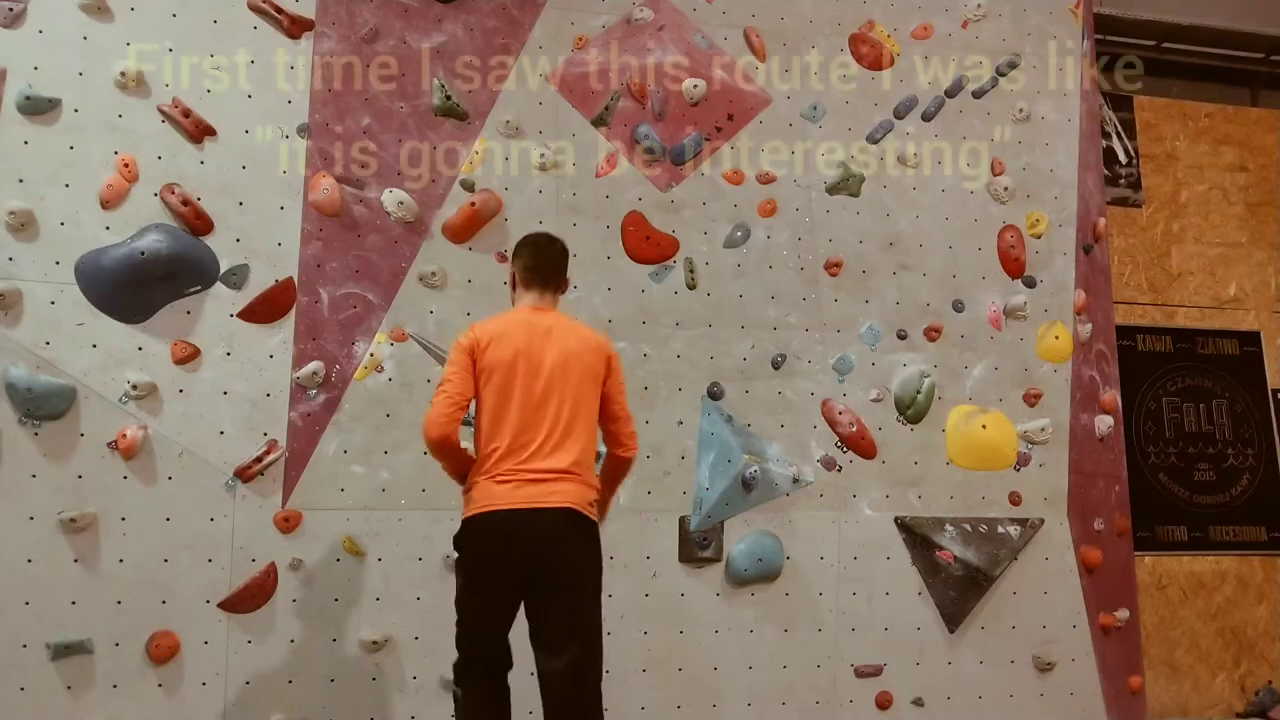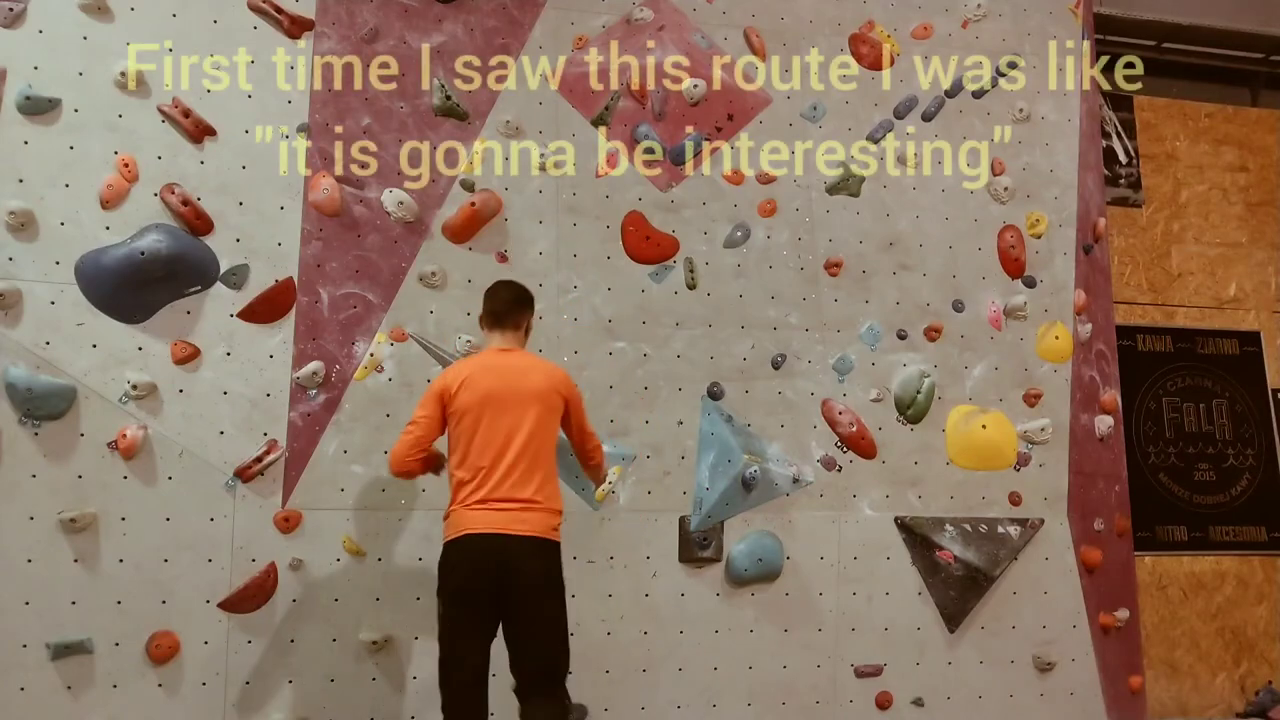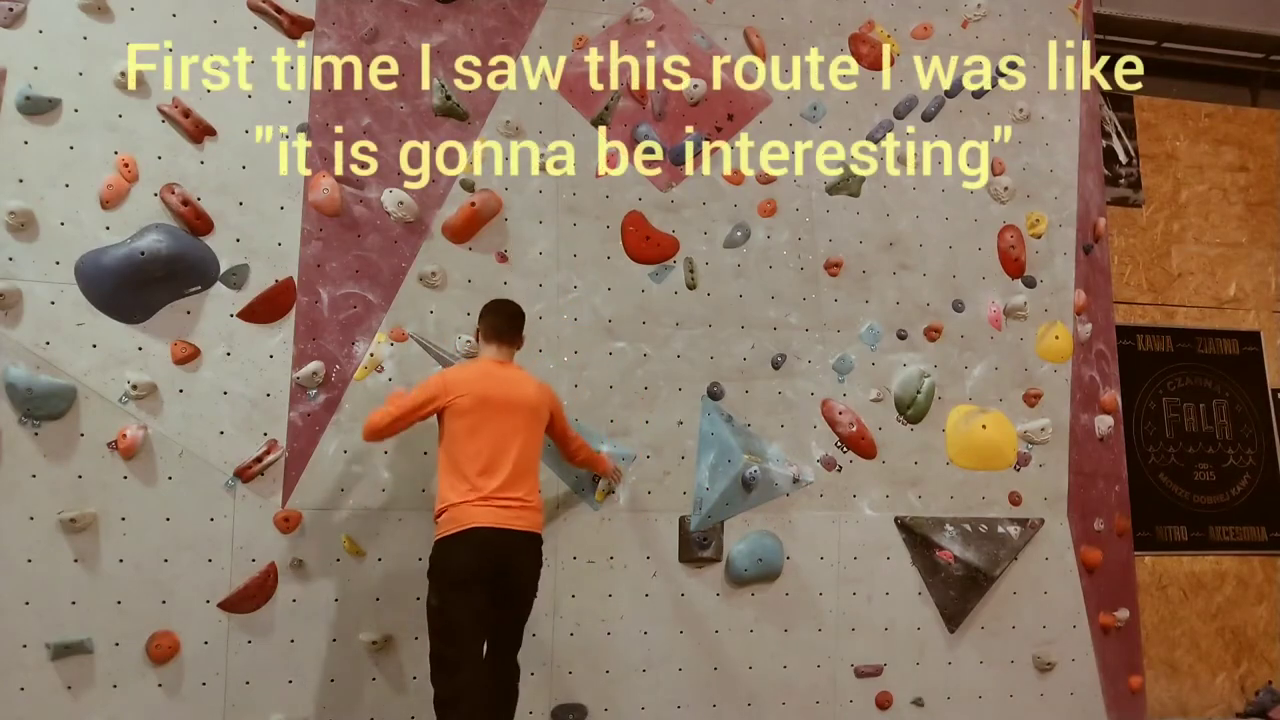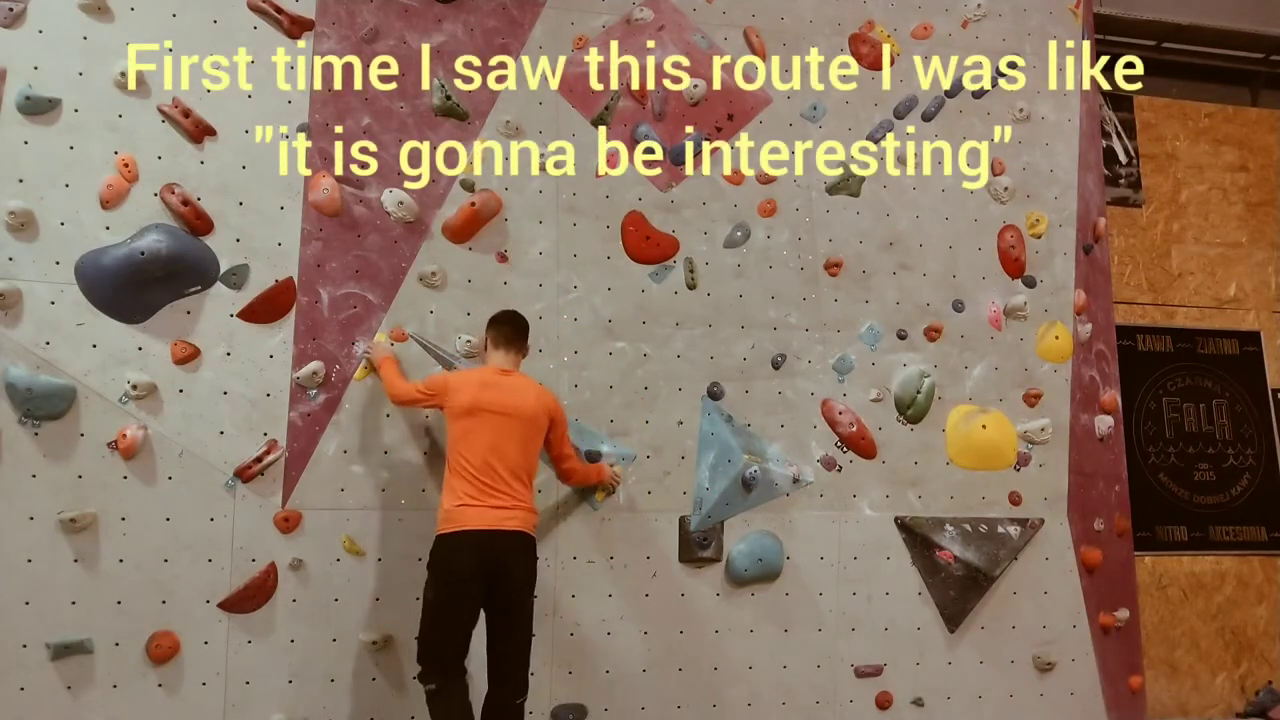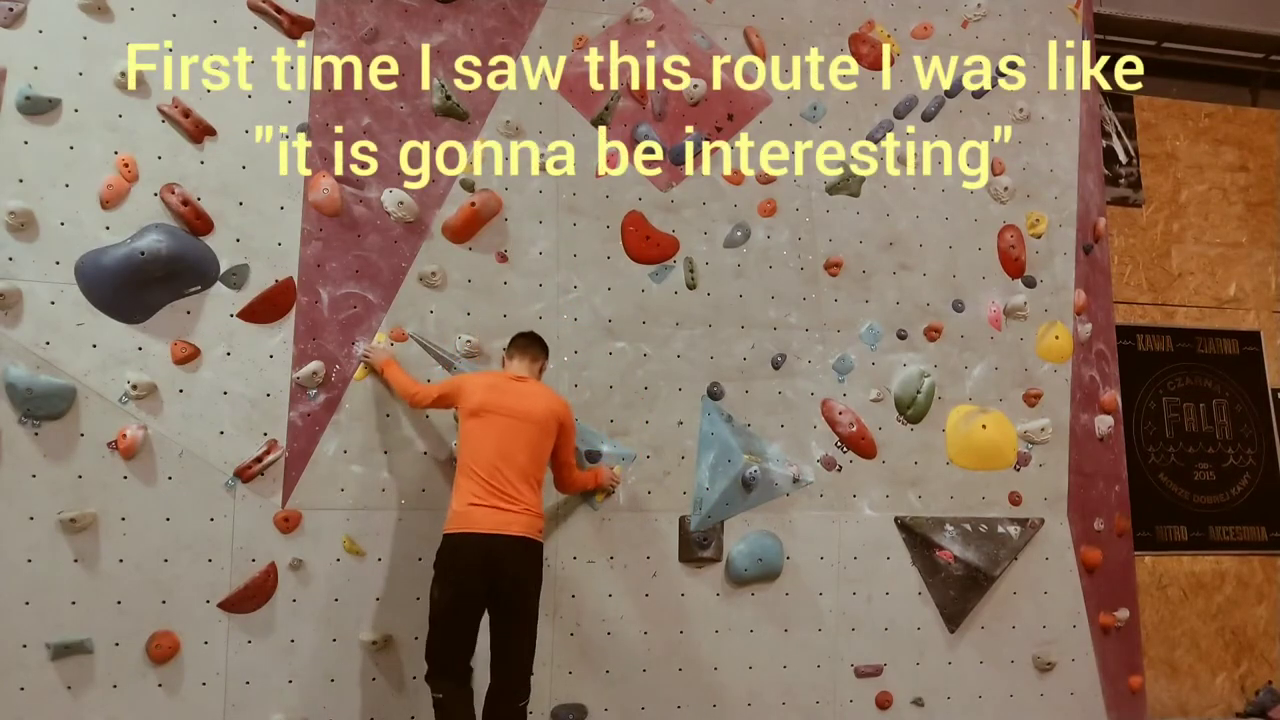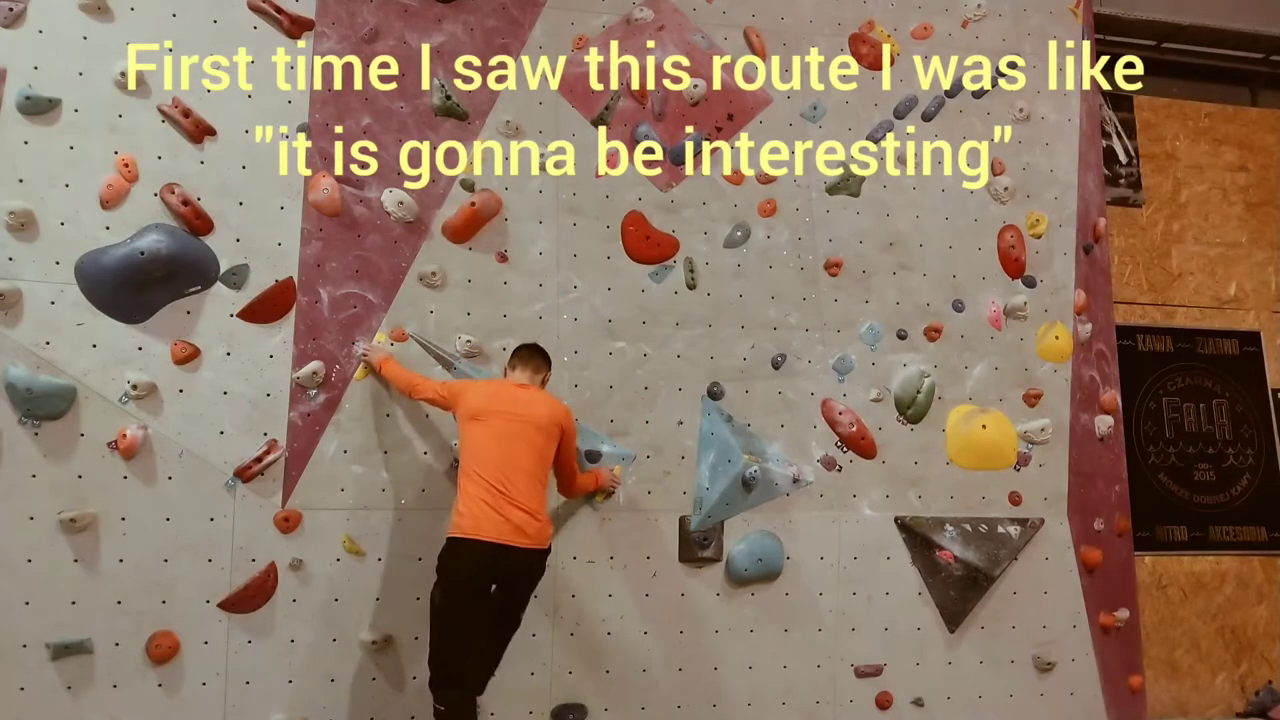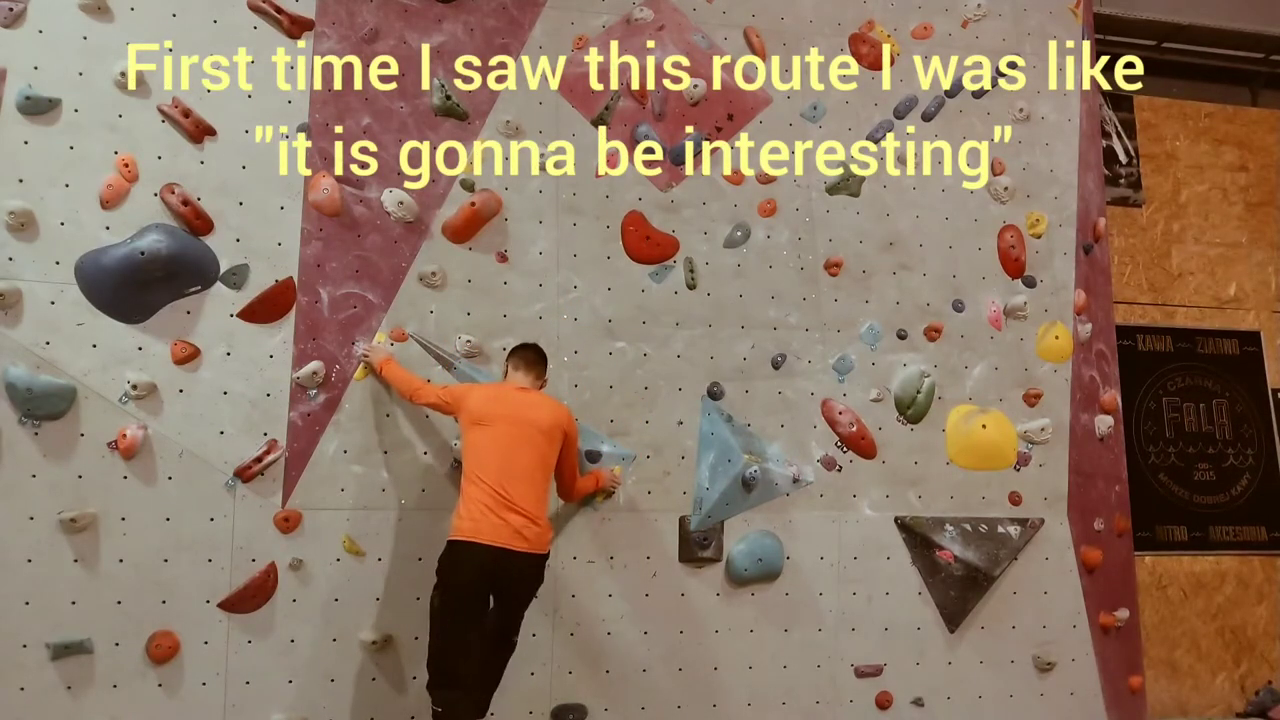
dt=0.4s
person 1, frame 1
left shoulder: (480, 338)
right shoulder: (596, 346)
left elbow: (438, 430)
right elbow: (624, 447)
right wrist: (599, 499)
left hip: (493, 520)
right hip: (568, 522)
left knee: (480, 672)
person 1, frame 2
left shoulder: (452, 379)
right shoulder: (556, 379)
left elbow: (401, 463)
right elbow: (592, 456)
right wrist: (598, 473)
left hip: (468, 542)
right hip: (535, 543)
person 1, frame 3
left shoulder: (450, 382)
right shoulder: (540, 393)
left elbow: (373, 428)
right elbow: (574, 450)
left wrist: (399, 400)
right wrist: (602, 465)
left hip: (463, 536)
right hip: (523, 538)
left knee: (457, 671)
right knee: (502, 660)
person 1, frame 4
left shoulder: (455, 385)
right shoulder: (544, 400)
left elbow: (401, 392)
right elbow: (569, 471)
left wrist: (385, 361)
right wrist: (600, 474)
left hip: (461, 537)
right hip: (517, 541)
left knee: (441, 661)
right knee: (509, 668)
person 1, frame 5
left shoulder: (470, 386)
right shoulder: (556, 406)
left elbow: (416, 395)
right elbow: (567, 481)
left wrist: (386, 365)
right wrist: (597, 477)
left hip: (466, 538)
right hip: (523, 543)
left knee: (447, 664)
right knee: (513, 668)
person 1, frame 6
left shoulder: (470, 392)
right shoulder: (558, 412)
left elbow: (415, 387)
right elbow: (569, 486)
left wrist: (382, 362)
right wrist: (597, 479)
left hip: (470, 541)
right hip: (529, 546)
left knee: (451, 665)
right knee: (499, 625)
person 1, frame 7
left shoulder: (473, 396)
right shoulder: (560, 416)
left elbow: (417, 391)
right elbow: (569, 491)
left wrist: (384, 362)
right wrist: (598, 480)
left hip: (471, 546)
right hip: (529, 553)
left knee: (450, 667)
right knee: (499, 640)
